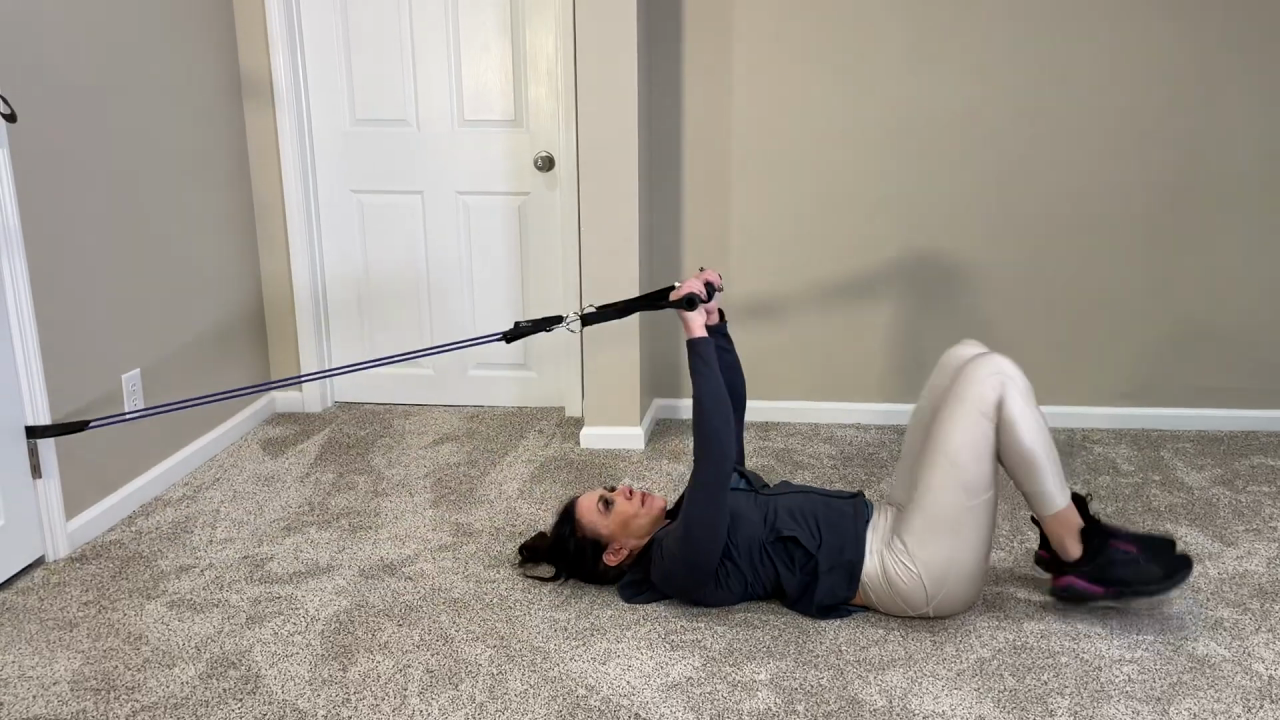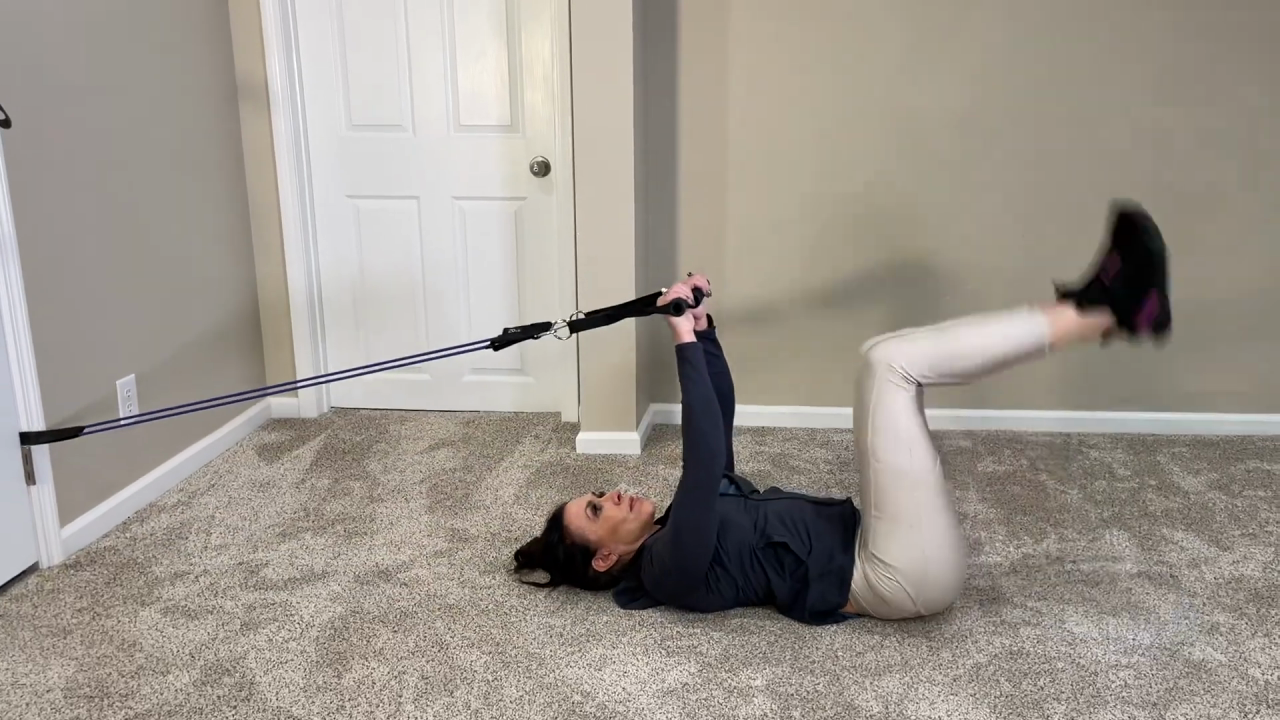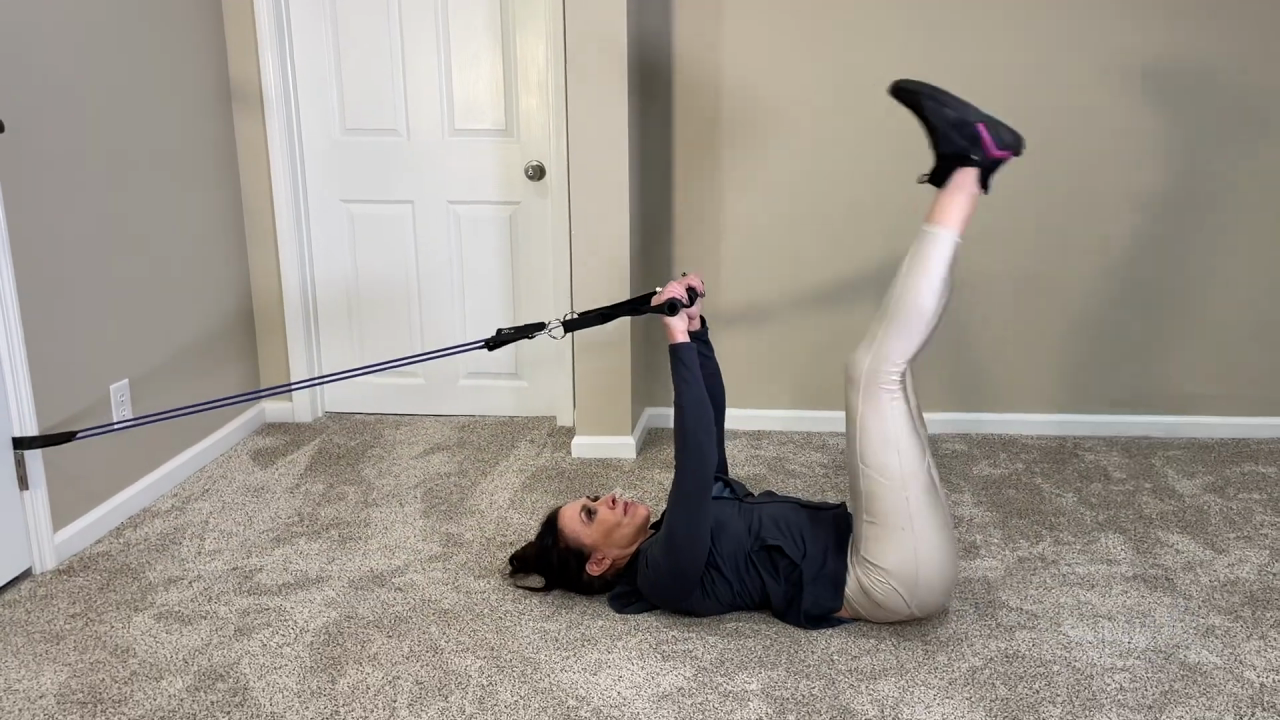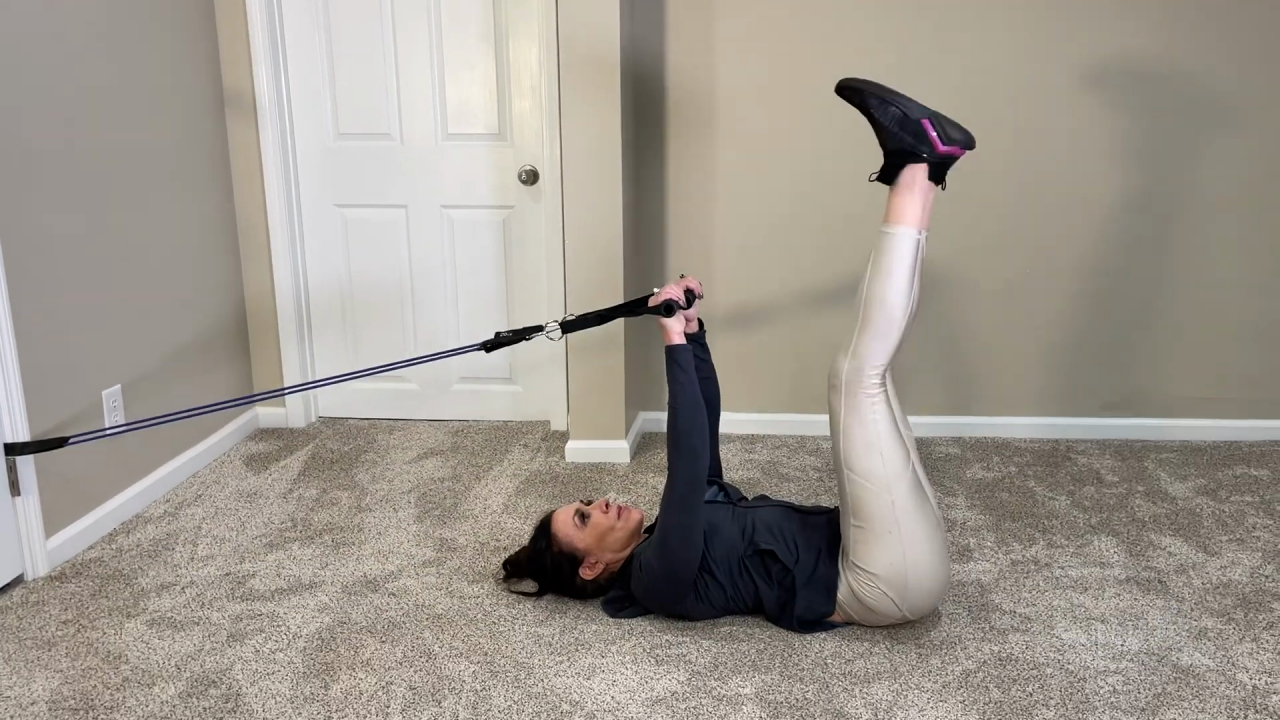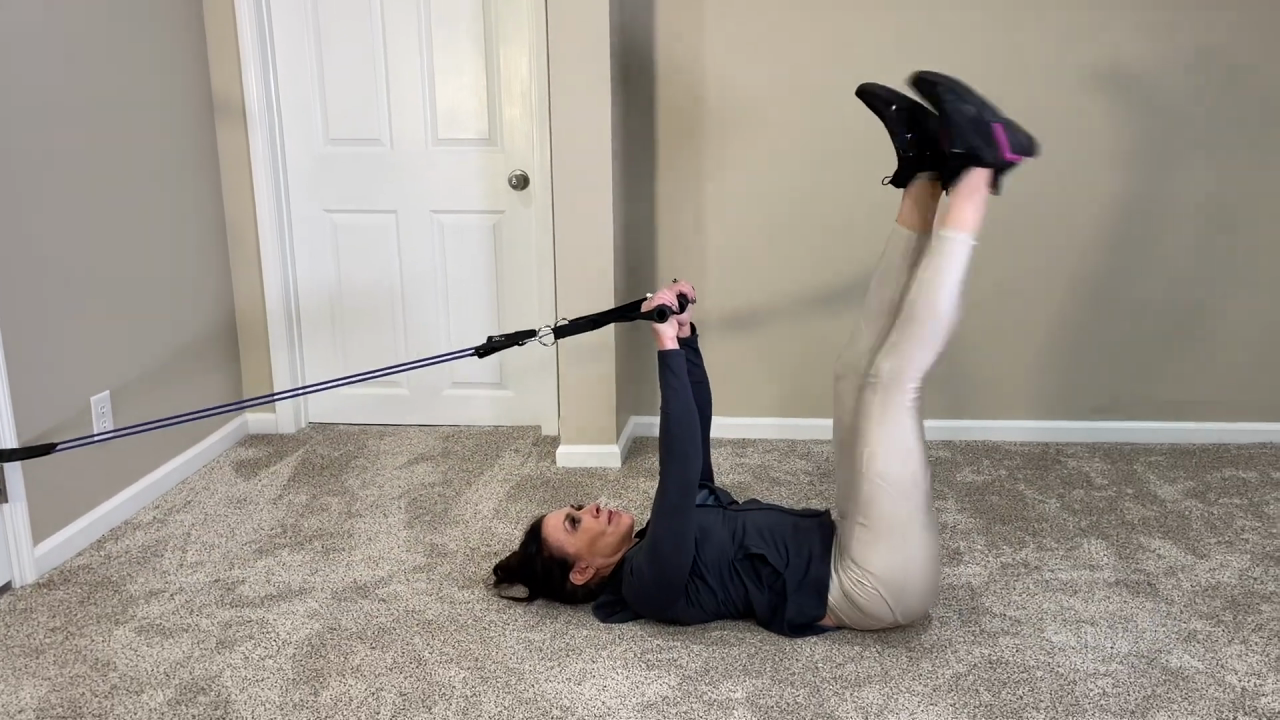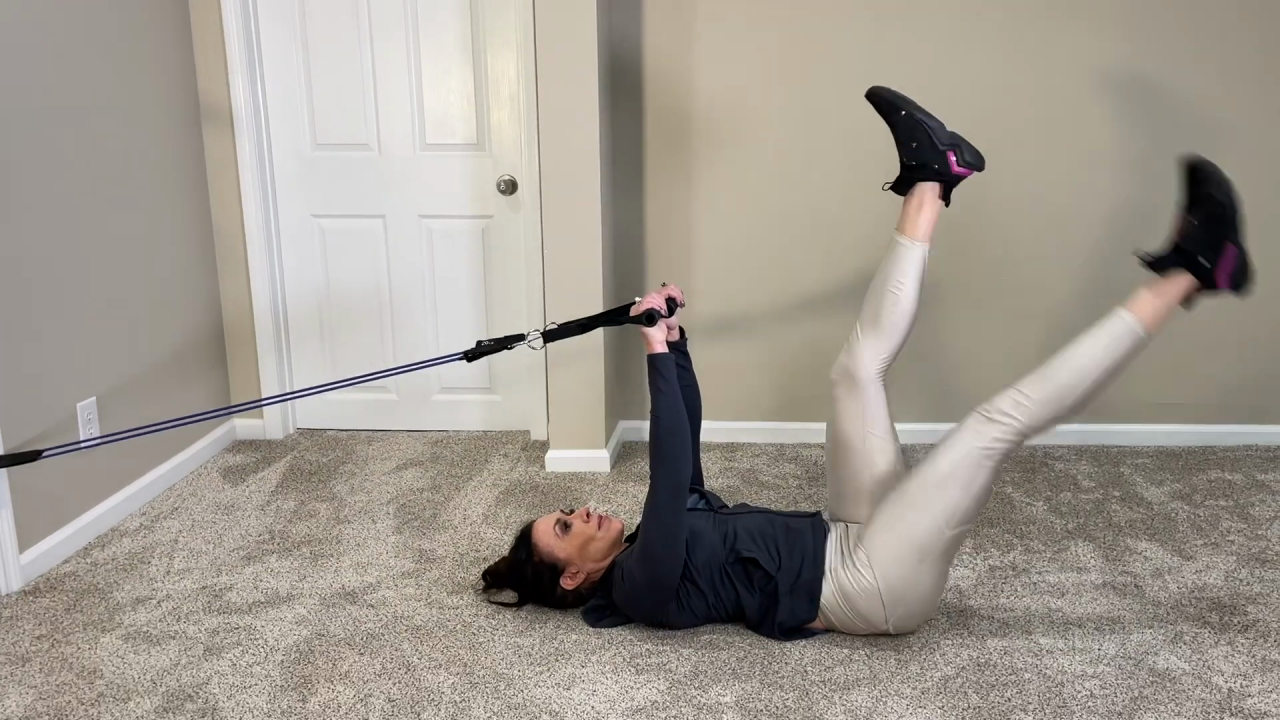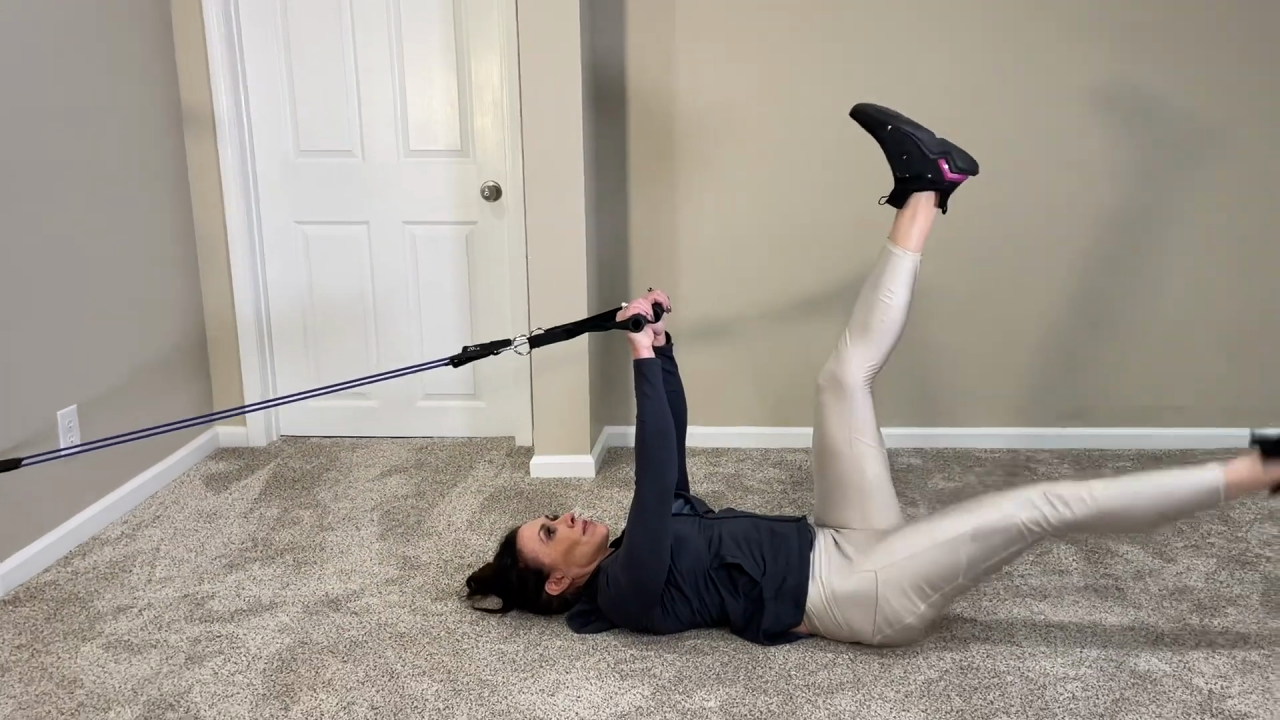
dt=0.3s
person 1, frame 1
left shoulder: (686, 520)
right shoulder: (678, 565)
left elbow: (729, 414)
right elbow: (713, 457)
left wrist: (712, 322)
right wrist: (697, 341)
left hip: (886, 528)
right hip: (921, 574)
left knee: (968, 359)
right knee: (991, 377)
left ankle: (1071, 541)
right ankle: (1079, 555)
person 1, frame 2
left shoulder: (678, 532)
right shoulder: (672, 569)
left elbow: (717, 426)
right elbow: (706, 465)
left wrist: (700, 330)
right wrist: (685, 345)
left hip: (868, 541)
right hip: (909, 575)
left knee: (889, 363)
right knee: (888, 363)
left ankle: (1088, 310)
right ankle: (1095, 317)
person 1, frame 3
left shoulder: (677, 534)
right shoulder: (668, 574)
left elbow: (703, 457)
right elbow: (695, 461)
left wrist: (695, 331)
right wrist: (679, 346)
left hip: (858, 542)
right hip: (900, 581)
left knee: (888, 361)
right knee: (877, 366)
left ankle: (964, 172)
right ankle: (965, 165)
person 1, frame 4
left shoulder: (666, 542)
right shoulder: (660, 578)
left elbow: (702, 438)
right elbow: (688, 463)
left wrist: (692, 334)
right wrist: (675, 347)
left hip: (866, 548)
right hip: (894, 583)
left knee: (864, 367)
right knee: (858, 373)
left ankle: (920, 172)
right ankle: (913, 167)
person 1, frame 5
left shoulder: (659, 544)
right shoulder: (649, 581)
left elbow: (691, 441)
right elbow: (674, 469)
left wrist: (682, 334)
right wrist: (668, 353)
left hip: (831, 544)
right hip: (883, 585)
left knee: (865, 364)
right knee: (891, 375)
left ankle: (927, 177)
right ankle: (975, 173)
person 1, frame 6
left shoulder: (656, 550)
right shoulder: (647, 585)
left elbow: (681, 452)
right elbow: (669, 467)
left wrist: (673, 348)
right wrist: (657, 357)
left hip: (848, 543)
right hip: (876, 587)
left knee: (857, 364)
right knee: (999, 418)
right ankle: (1184, 276)
person 1, frame 7
left shoulder: (634, 555)
right shoulder: (626, 592)
left elbow: (667, 463)
right elbow: (654, 477)
left wrist: (659, 346)
right wrist: (642, 363)
left hip: (840, 548)
right hip: (860, 594)
left knee: (845, 372)
right knee: (1042, 507)
left ankle: (922, 192)
